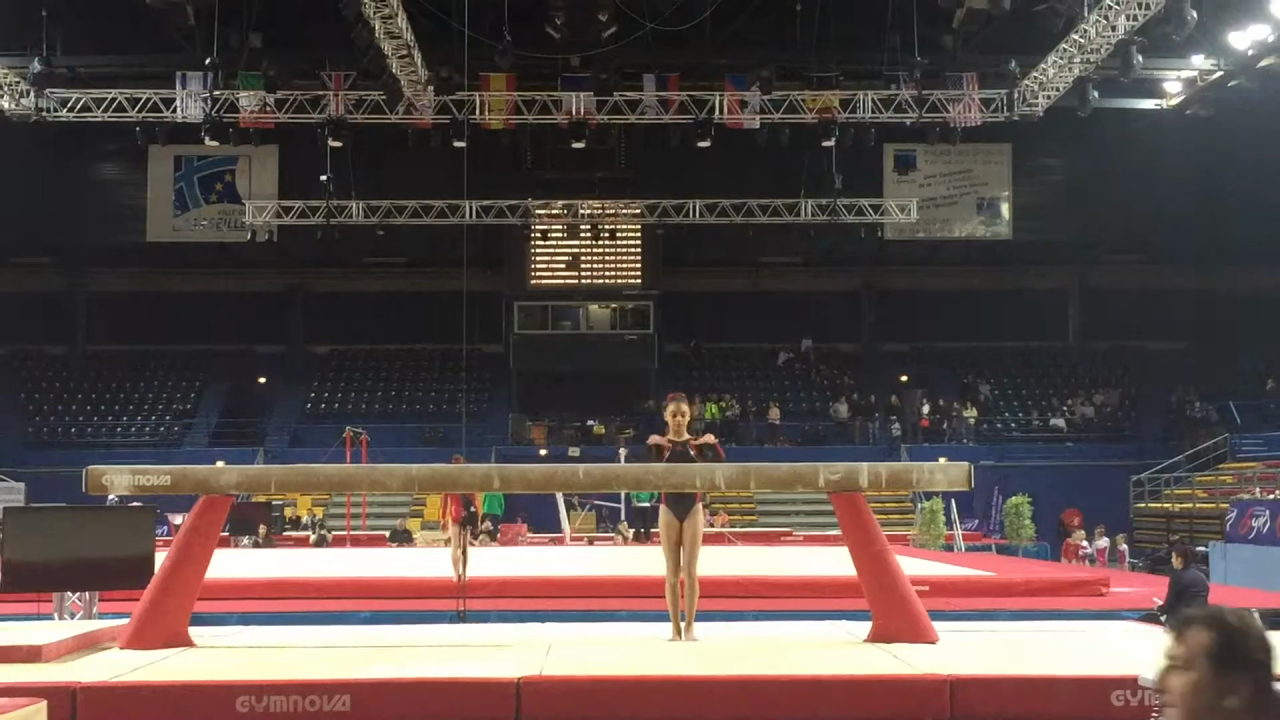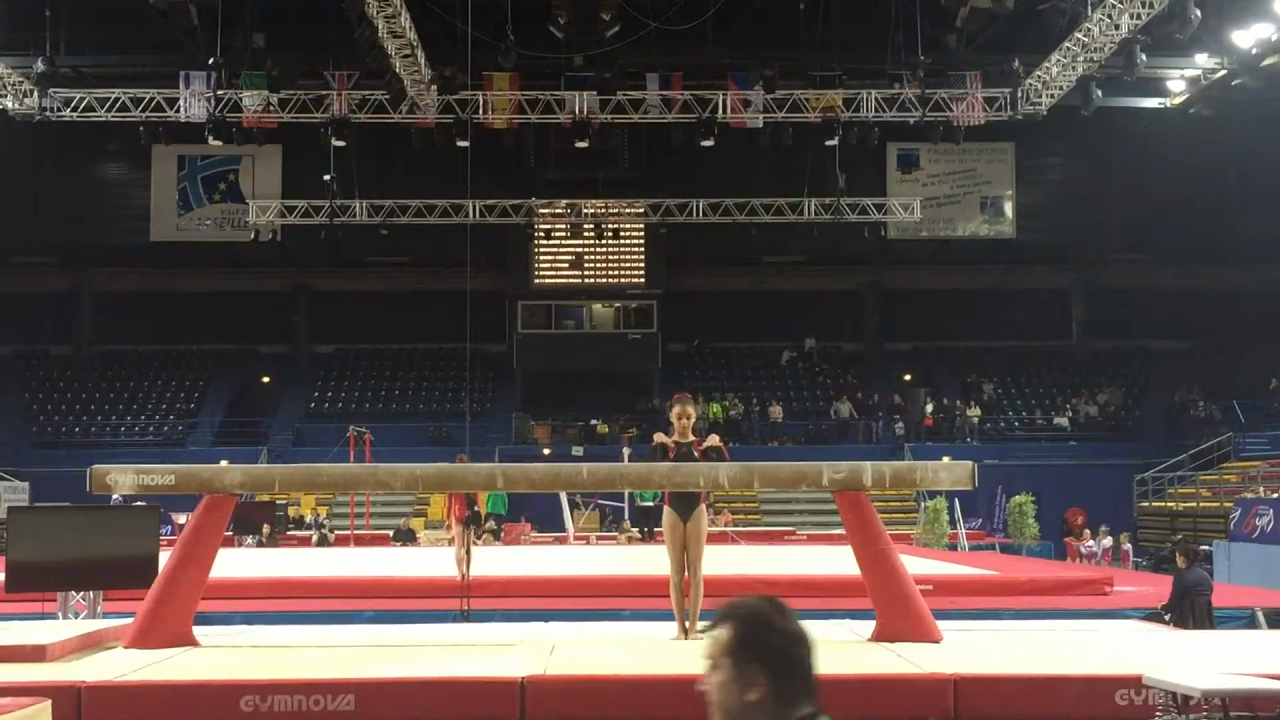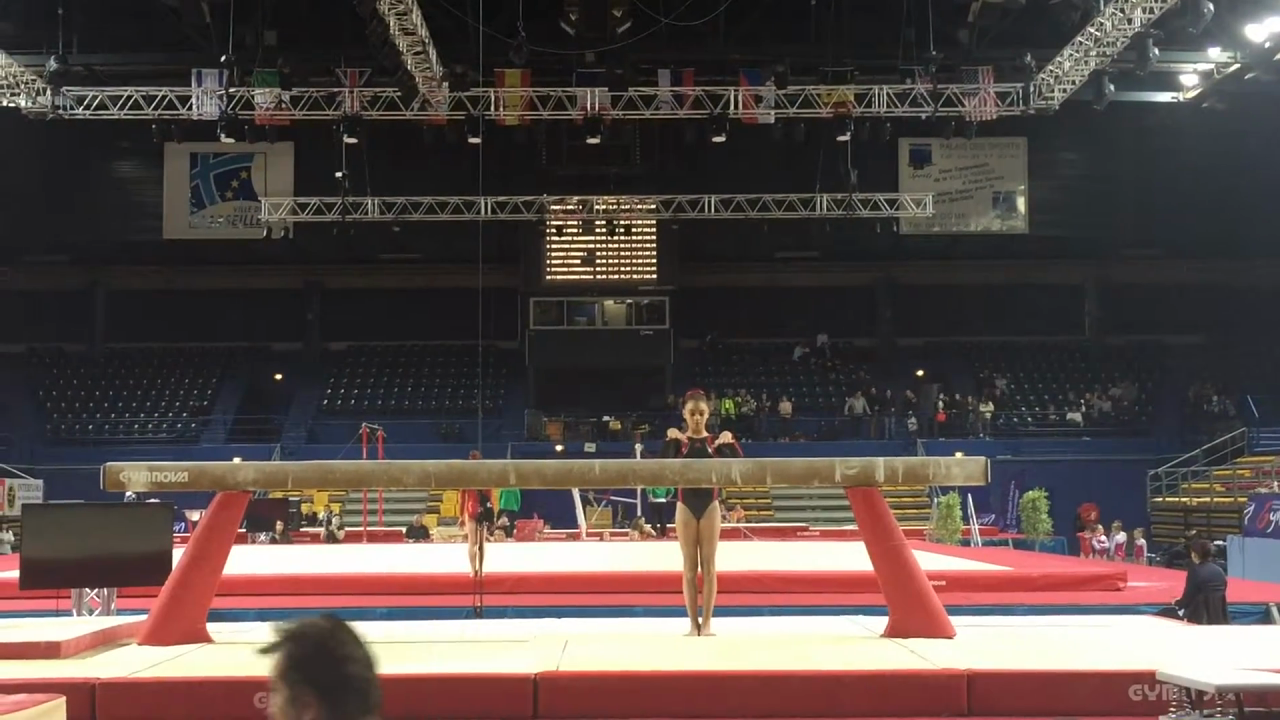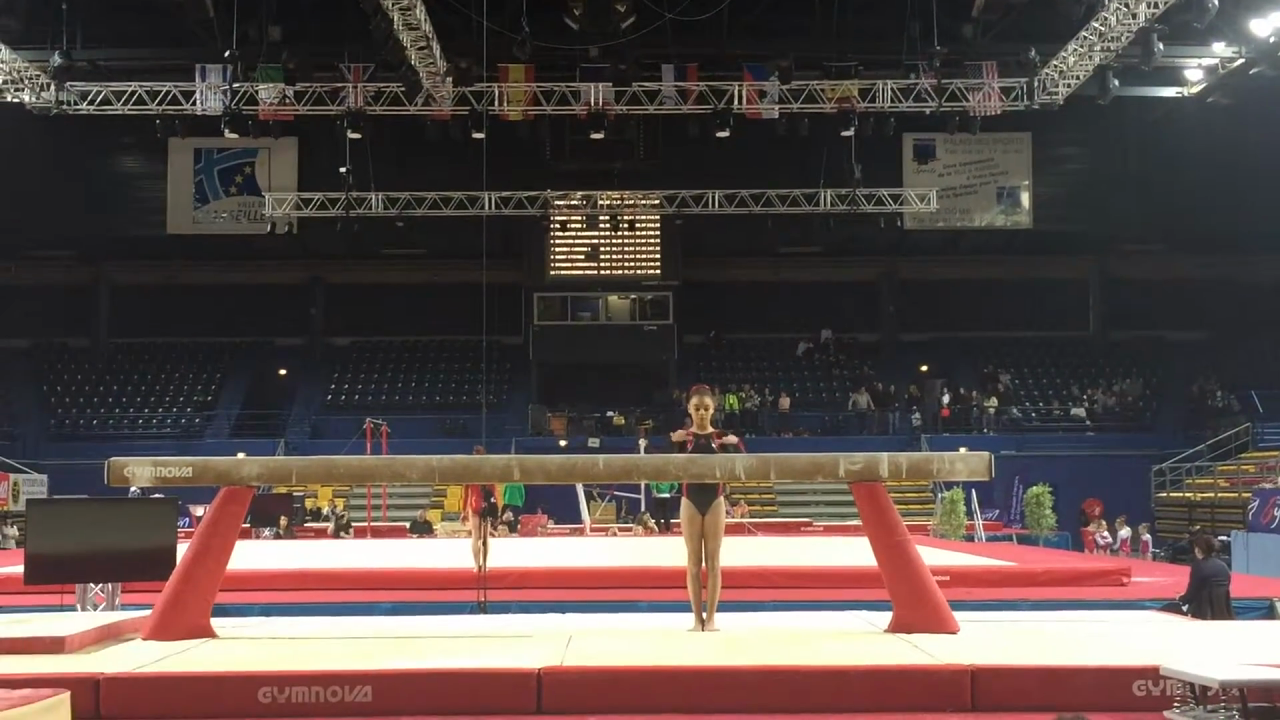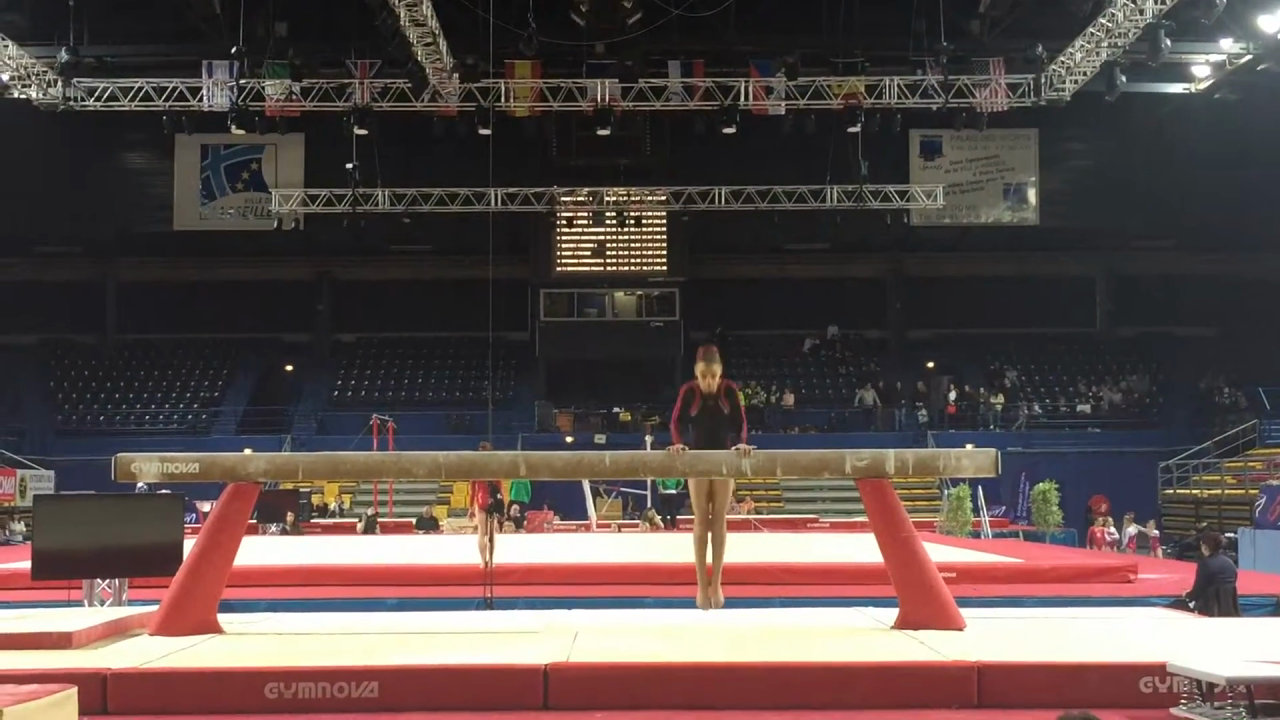
dt=0.7s
person 1, frame 1
left shoulder: (698, 443)
right shoulder: (660, 444)
left elbow: (719, 465)
left wrist: (712, 444)
right wrist: (651, 446)
left hip: (693, 508)
right hip: (668, 509)
left knee: (690, 569)
right knee: (672, 570)
left ankle: (689, 626)
right ankle: (675, 627)
person 1, frame 2
left shoulder: (702, 445)
right shoulder: (665, 445)
left wrist: (717, 445)
right wrist: (656, 444)
left hip: (696, 510)
right hip: (672, 510)
left knee: (695, 570)
right knee: (676, 570)
left ankle: (693, 626)
right ankle: (680, 627)
person 1, frame 3
left shoulder: (716, 441)
right shoulder: (678, 441)
left wrist: (730, 441)
right wrist: (670, 439)
left hip: (709, 506)
right hip: (685, 506)
left knee: (708, 566)
right knee: (689, 566)
left ankle: (706, 623)
right ankle: (693, 623)
person 1, frame 4
left shoulder: (721, 437)
right shoulder: (683, 437)
left wrist: (736, 443)
right wrist: (673, 441)
left hip: (715, 501)
right hip: (690, 502)
left knee: (713, 562)
right knee: (694, 562)
left ankle: (710, 618)
right ankle: (697, 619)
person 1, frame 5
left shoulder: (730, 390)
right shoulder: (688, 391)
left elbow: (740, 420)
right elbow: (676, 421)
left wrist: (742, 443)
right wrist: (678, 442)
left knee: (719, 520)
right knee: (701, 520)
left ankle: (716, 583)
right ankle: (702, 583)
